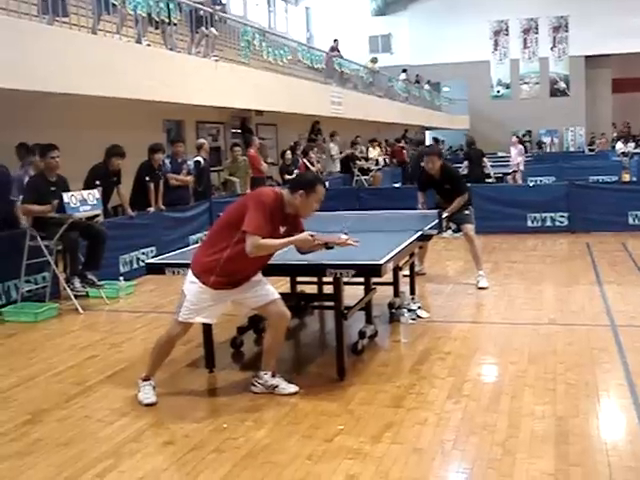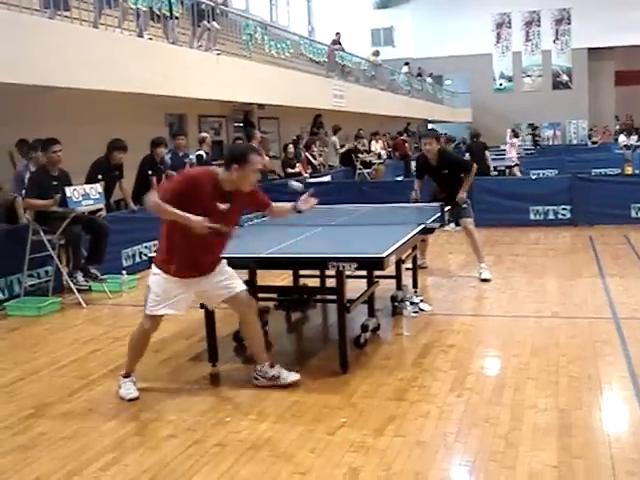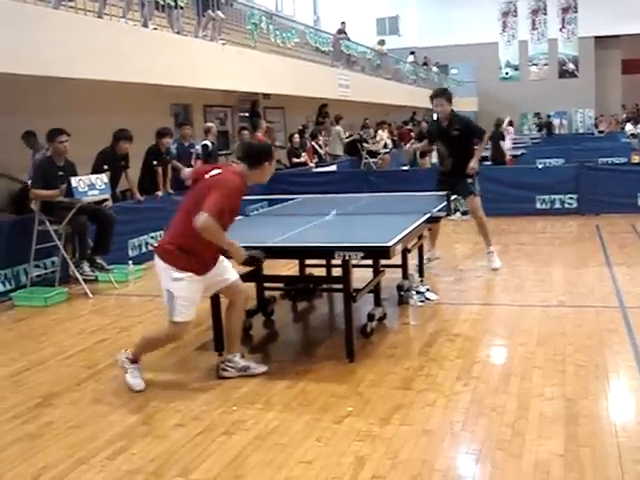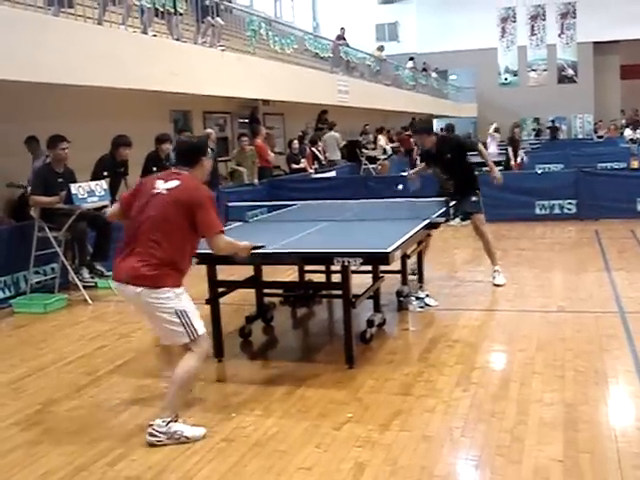
dt=0.5s
person 1, frame 1
left shoulder: (291, 212)
right shoulder: (263, 200)
left elbow: (303, 246)
right elbow: (253, 248)
right wrist: (294, 239)
left hip: (245, 277)
right hip: (209, 274)
left knee: (281, 316)
right knee: (178, 330)
left ankle: (265, 377)
right ankle: (147, 380)
person 1, frame 2
left shoulder: (245, 191)
right shoulder: (194, 179)
left elbow: (271, 209)
right elbow: (151, 201)
left wrist: (297, 206)
right wrist: (186, 218)
left hip: (211, 267)
right hip: (172, 267)
left knee: (248, 307)
right knee: (148, 325)
left ankle: (264, 370)
right ankle: (127, 376)
person 1, frame 3
left shoulder: (223, 170)
right shoulder: (232, 183)
left elbow: (189, 175)
right elbow: (202, 223)
right wrist: (233, 249)
left hip: (204, 256)
right hip: (180, 260)
left knee: (240, 294)
right knee: (177, 329)
left ankle: (231, 361)
right ankle: (132, 358)
person 1, frame 4
left shoulder: (150, 182)
right shoulder: (199, 193)
left elbow: (112, 214)
right elbow: (217, 244)
right wrist: (240, 248)
left hip: (124, 275)
right hip: (156, 282)
right knee: (199, 347)
left ankle: (174, 373)
right ankle: (164, 424)
person 2, frame 1
left shoulder: (452, 172)
right shoulder: (424, 173)
left elbow: (464, 196)
right elbow: (421, 191)
left wrist: (448, 212)
right wrist: (421, 203)
left hip: (460, 205)
right hip: (441, 205)
left knee: (469, 233)
left ankle: (481, 274)
right ankle: (419, 266)
person 2, frame 2
left shoulder: (451, 158)
right shoulder: (421, 160)
left elbow: (472, 168)
right elbow: (419, 177)
left wrist: (463, 191)
right wrist: (416, 190)
left hip: (457, 197)
right hip: (438, 197)
left knee: (469, 227)
left ankle: (483, 267)
right ankle: (421, 259)
person 2, frame 3
left shoulder: (464, 122)
right shoulder: (434, 126)
left elbow: (483, 137)
right elbow: (430, 143)
left wrist: (475, 159)
left hip: (465, 174)
right hip: (445, 174)
left knee: (476, 211)
left ankle: (491, 252)
right ankle: (432, 250)
person 2, frame 4
left shoulder: (453, 142)
right shoulder: (425, 151)
left elbow: (478, 147)
left wrist: (492, 168)
right wrist: (415, 171)
left hip: (467, 190)
left knee: (479, 226)
left ankle: (496, 269)
person 3, frame 1
left shoulder: (62, 180)
right shoulder: (35, 182)
right elbow: (25, 209)
right wrist: (49, 208)
left hip: (64, 220)
right hip: (45, 224)
left knee: (99, 232)
right knee: (72, 237)
left ankle: (87, 272)
right ankle: (73, 277)
person 3, frame 2
left shoulder: (64, 174)
right shoulder: (37, 176)
right elbow: (27, 203)
right wrist: (51, 202)
left hip: (67, 214)
right hip: (48, 218)
left knee: (101, 226)
right knee: (74, 231)
left ankle: (89, 266)
right ankle: (75, 272)
person 3, frame 3
left shoulder: (70, 165)
right shoulder: (43, 166)
right elbow: (33, 194)
right wrist: (57, 193)
left hip: (72, 204)
right hip: (53, 208)
left knee: (107, 216)
right knee: (81, 221)
left ankle: (95, 256)
right ankle: (82, 262)
person 3, frame 4
left shoulder: (69, 172)
right shoulder: (42, 172)
right elbow: (33, 200)
right wrist: (57, 199)
left hip: (72, 210)
right hip: (53, 214)
left knee: (105, 222)
right knee: (80, 227)
left ankle: (95, 262)
right ankle: (82, 268)
